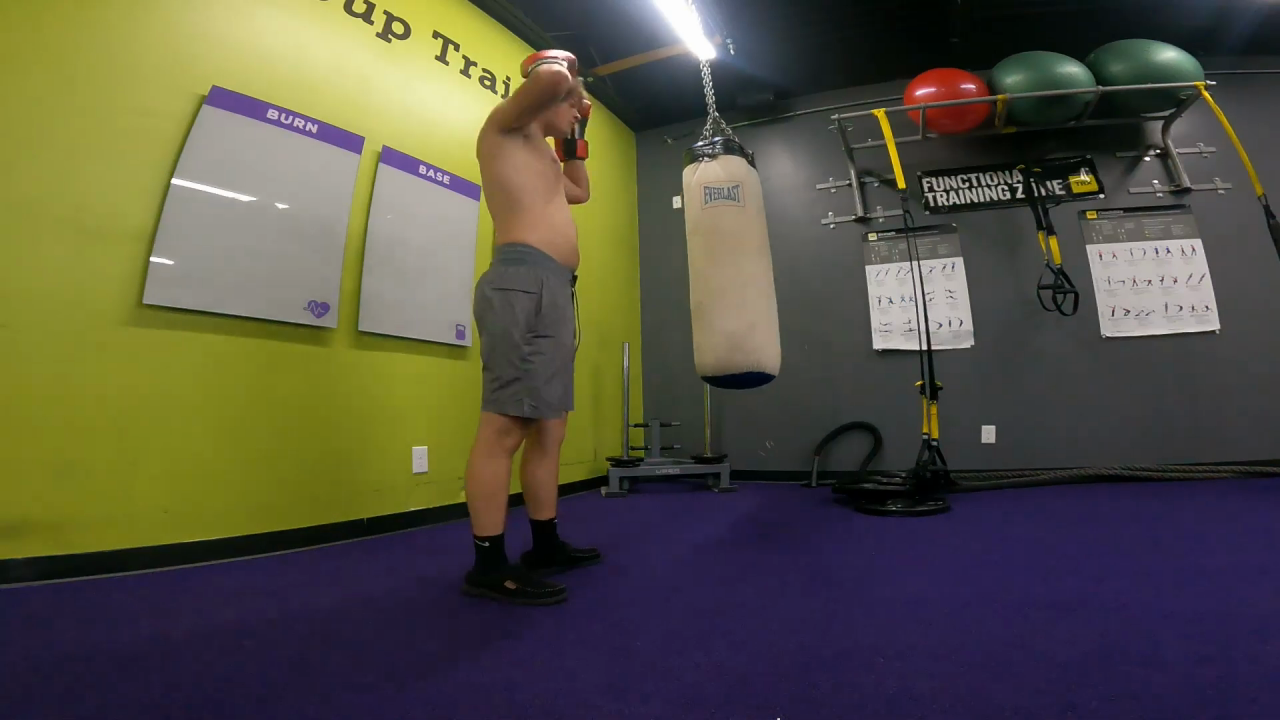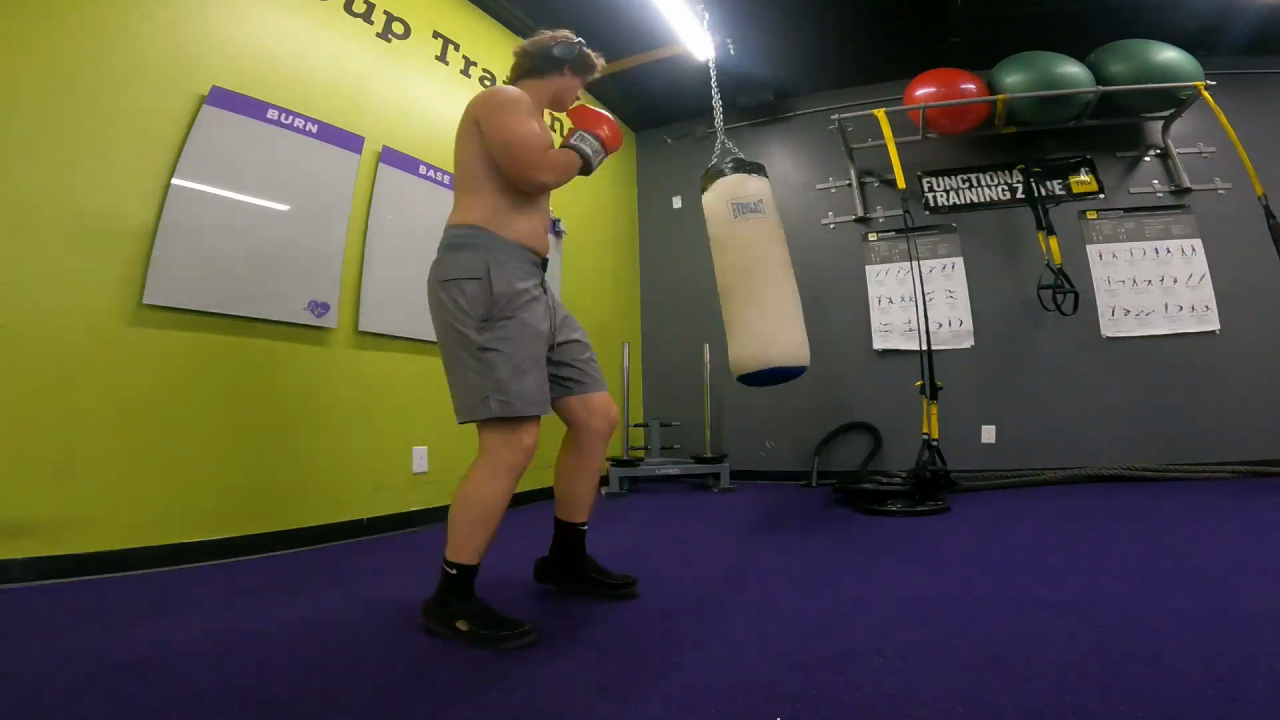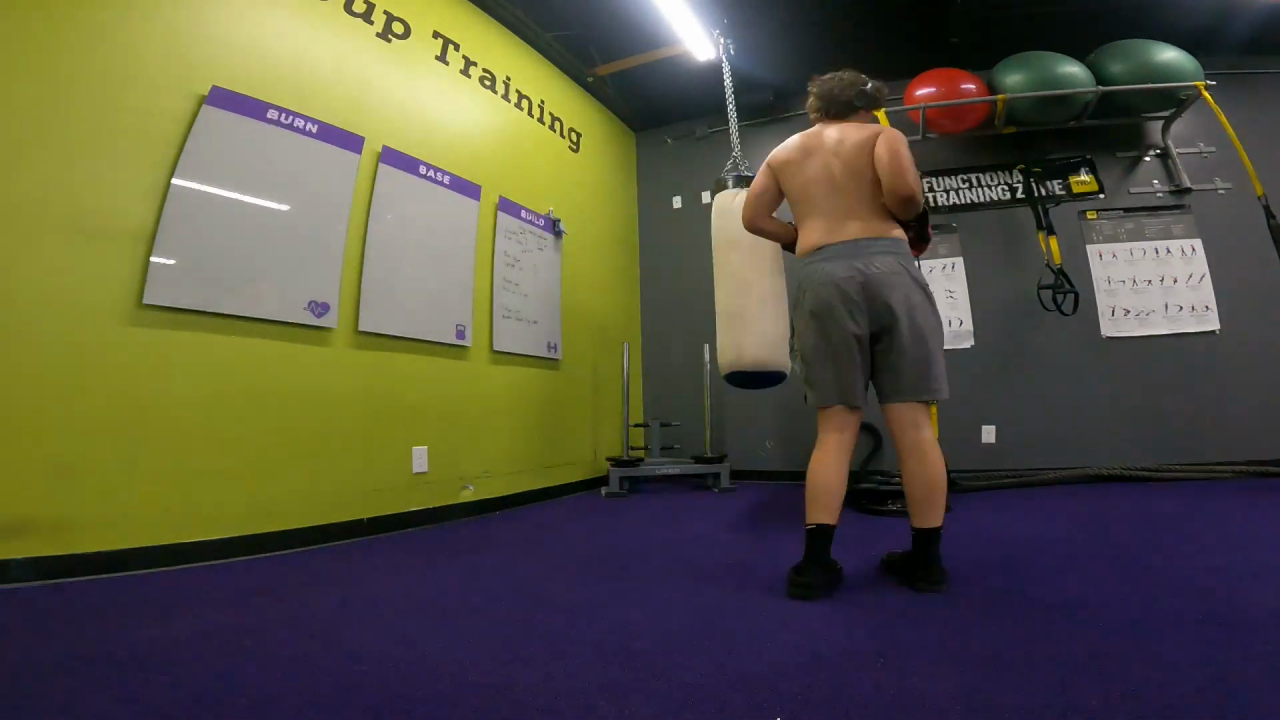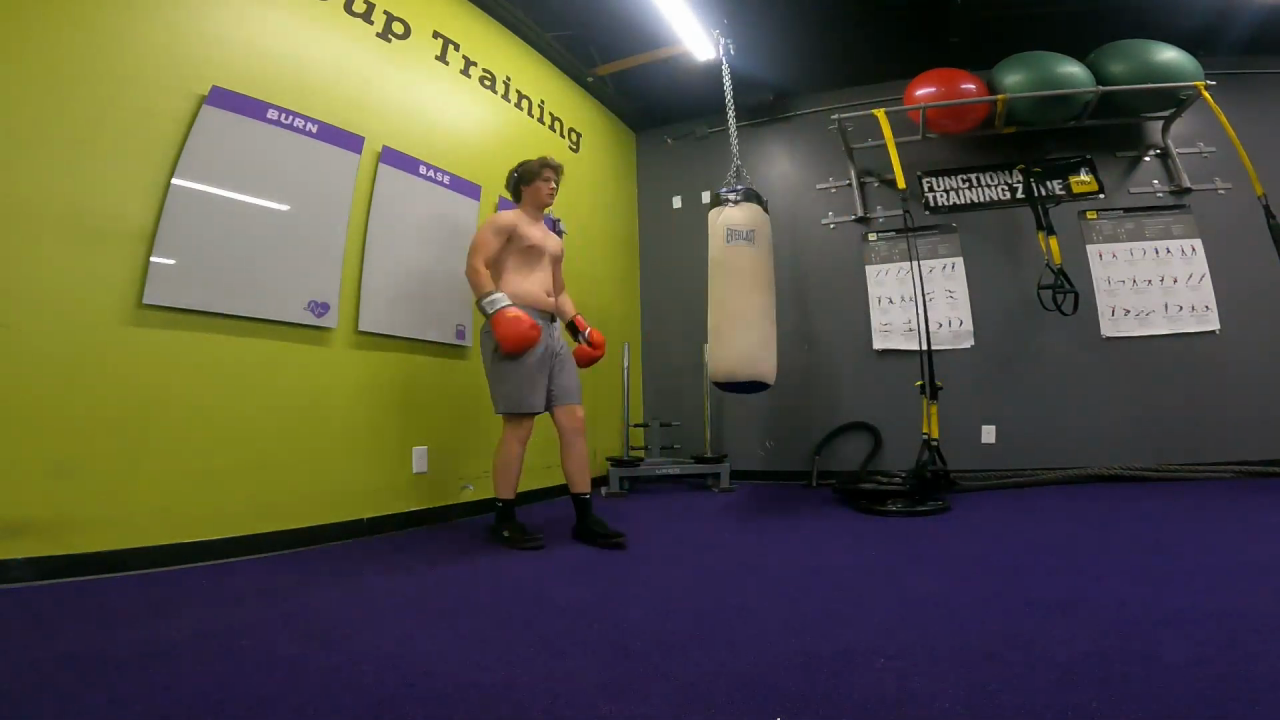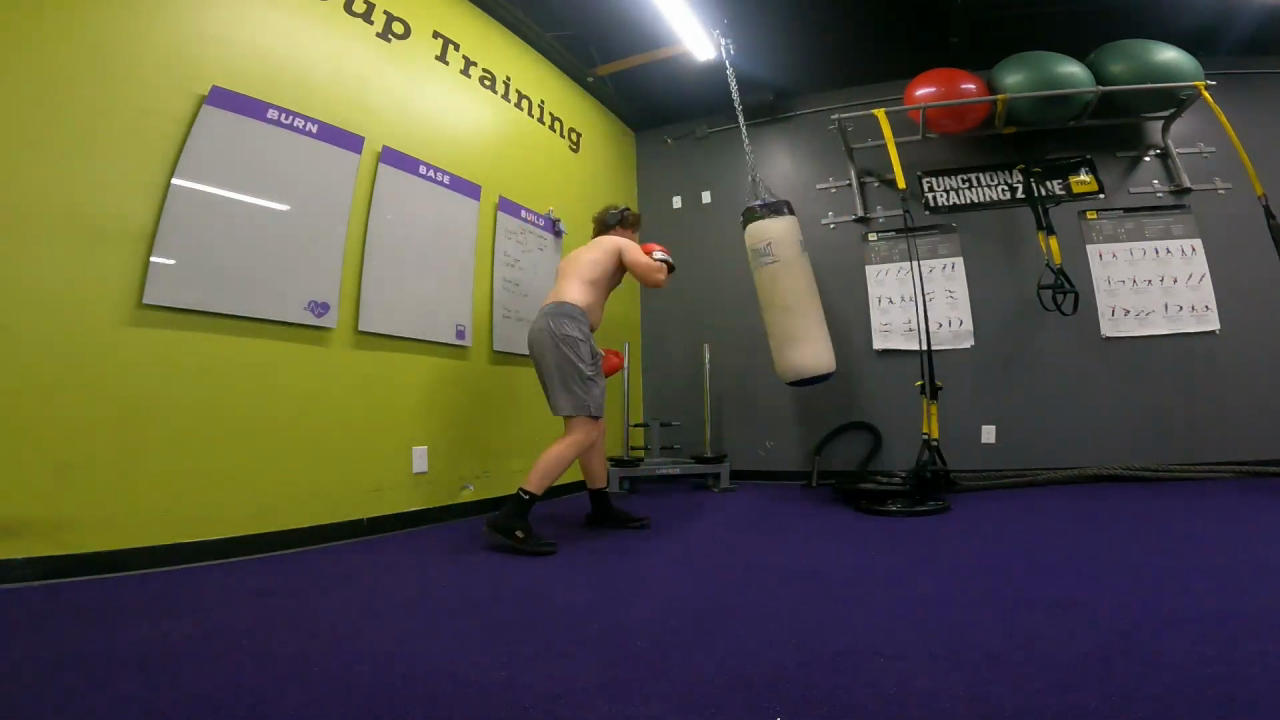
dt=0.7s
person 1, frame 1
left shoulder: (542, 164)
right shoulder: (507, 125)
left elbow: (579, 192)
right elbow: (552, 82)
left wrist: (574, 137)
right wrist: (556, 67)
left hip: (546, 292)
right hip: (528, 288)
left knee: (547, 429)
right knee: (504, 432)
left ankle: (547, 545)
right ankle: (488, 567)
person 1, frame 2
left shoulder: (530, 125)
right shoulder: (505, 100)
right elbow: (541, 171)
right wrist: (588, 148)
left hip: (525, 286)
right hip: (485, 276)
left knee: (598, 418)
right knee: (513, 441)
left ankle: (568, 557)
person 1, frame 3
left shoulder: (786, 151)
right shoulder: (881, 136)
left elbow: (753, 217)
right elbow: (903, 188)
right wrist: (911, 221)
left hip: (825, 282)
right hip: (893, 274)
left knee: (836, 425)
right knee: (913, 428)
left ankle: (815, 563)
right ankle: (925, 558)
person 1, frame 4
left shoulder: (550, 237)
right shoulder: (507, 220)
right elbow: (475, 266)
left wrist: (580, 328)
right wrist: (496, 306)
left hip: (544, 333)
right hip: (514, 329)
left knee: (574, 423)
right knee: (520, 426)
left ankle: (585, 517)
right ankle: (504, 519)
person 1, frame 5
left shoulder: (582, 253)
right shoulder: (620, 245)
right elbow: (655, 279)
left wrist: (592, 353)
right wrist: (661, 257)
left hip: (559, 333)
right hip: (562, 332)
left knee: (592, 429)
right knee: (582, 434)
left ankle: (602, 508)
right ankle: (511, 517)
